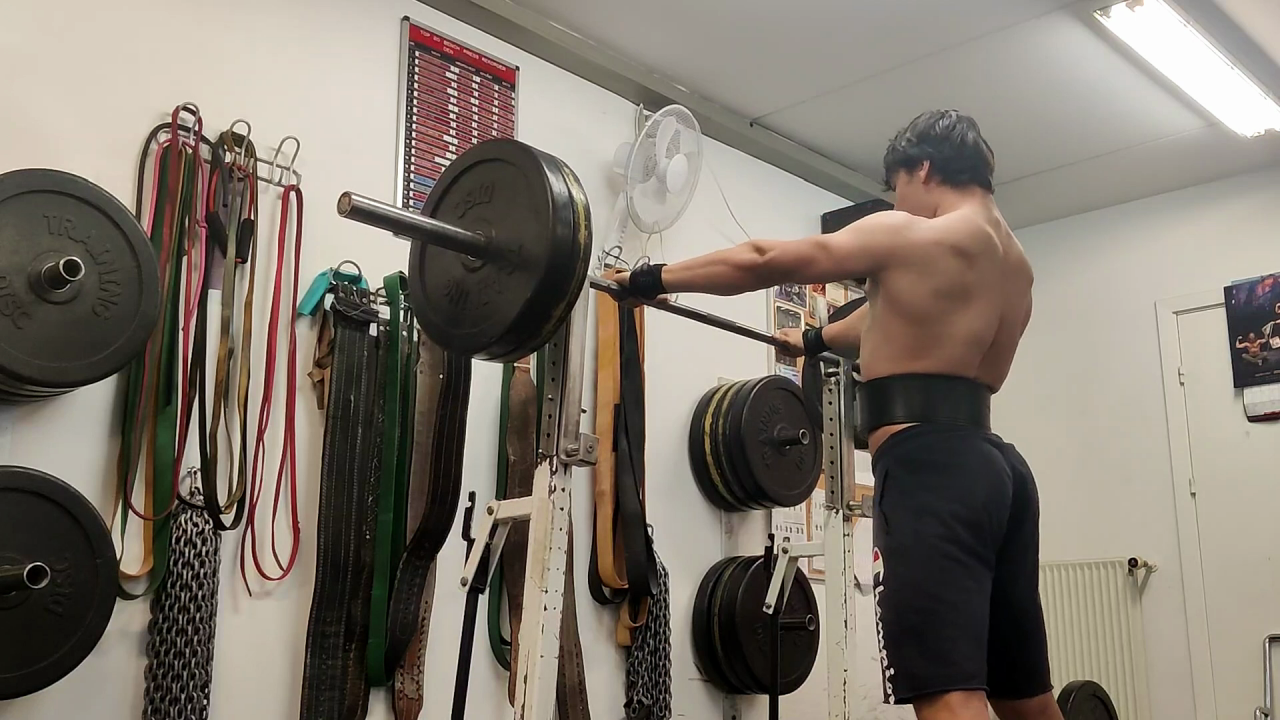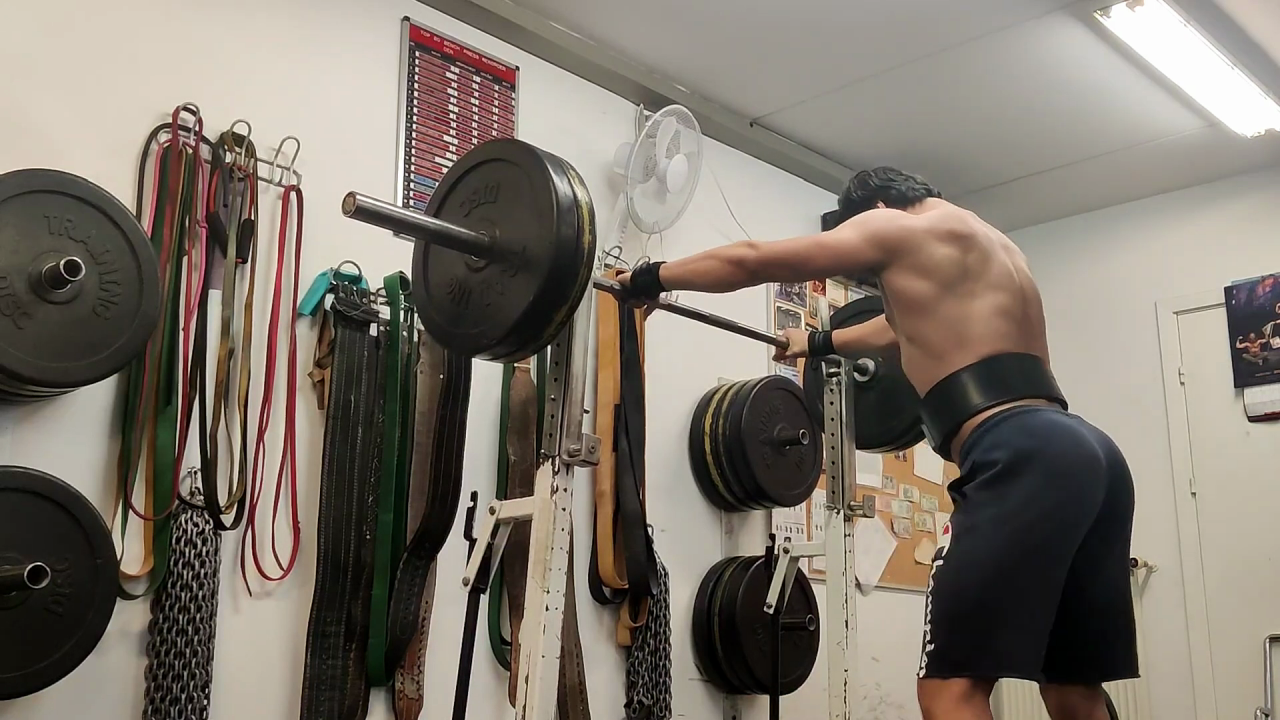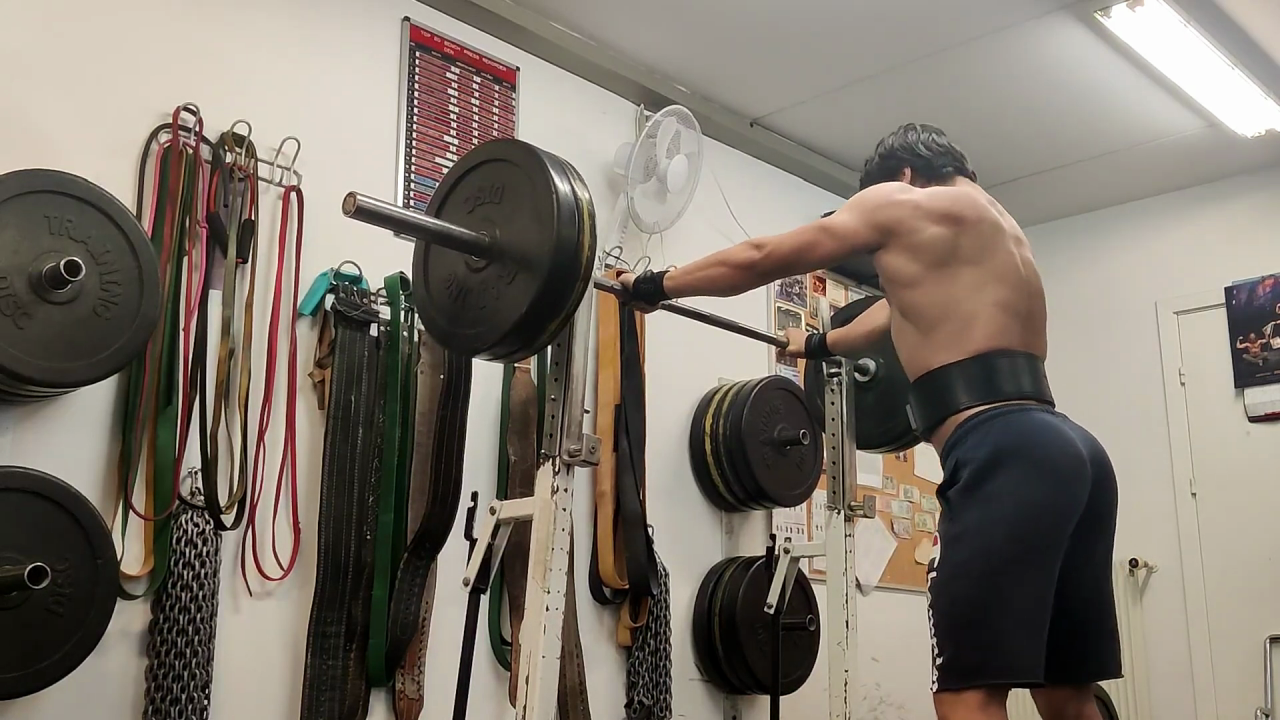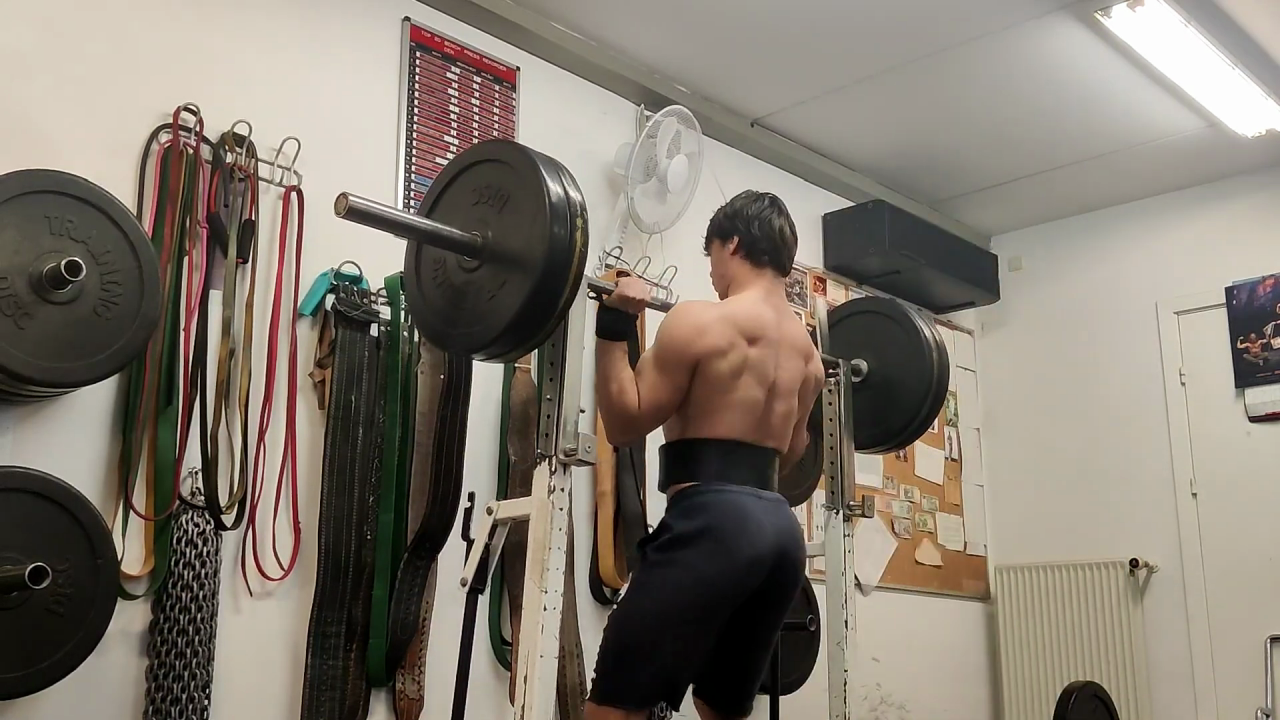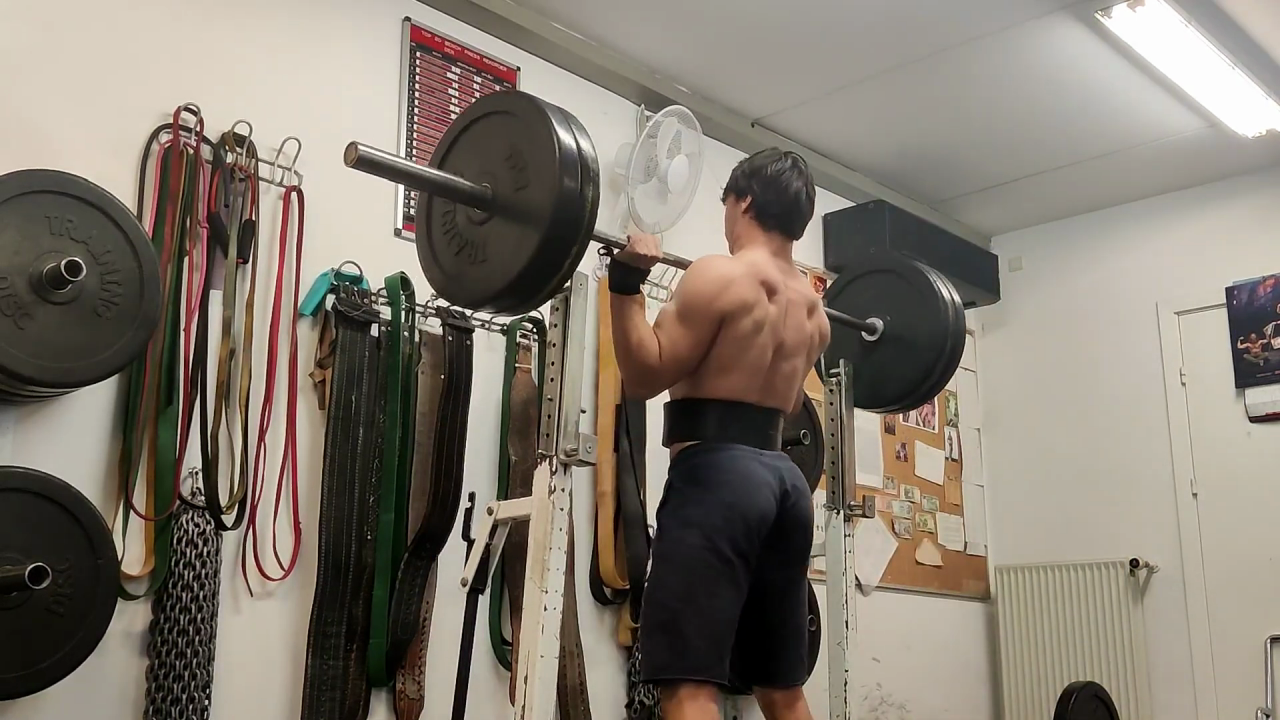
dt=1s
person 1, frame 1
left shoulder: (909, 237)
right shoulder: (1014, 264)
left elbow: (763, 261)
left wrist: (650, 279)
right wrist: (816, 339)
left hip: (931, 472)
right hip: (989, 468)
person 1, frame 2
left shoulder: (896, 226)
right shoulder: (990, 245)
left elbow: (753, 259)
left wrist: (651, 278)
right wrist: (822, 342)
left hip: (1025, 459)
right hip: (1086, 455)
person 1, frame 3
left shoulder: (904, 202)
right shoulder: (1001, 228)
left elbow: (758, 259)
left wrist: (655, 286)
right wrist: (819, 344)
left hip: (1003, 456)
right hip: (1069, 452)
person 1, frame 4
left shoulder: (699, 321)
right shoulder: (807, 348)
left elbow: (624, 422)
left wrist: (613, 326)
left hip: (709, 524)
right hip: (777, 528)
person 1, frame 5
left shoulder: (719, 275)
right shoulder: (814, 306)
left elbow: (644, 374)
left wrist: (626, 282)
left hip: (716, 479)
right hip: (783, 483)
